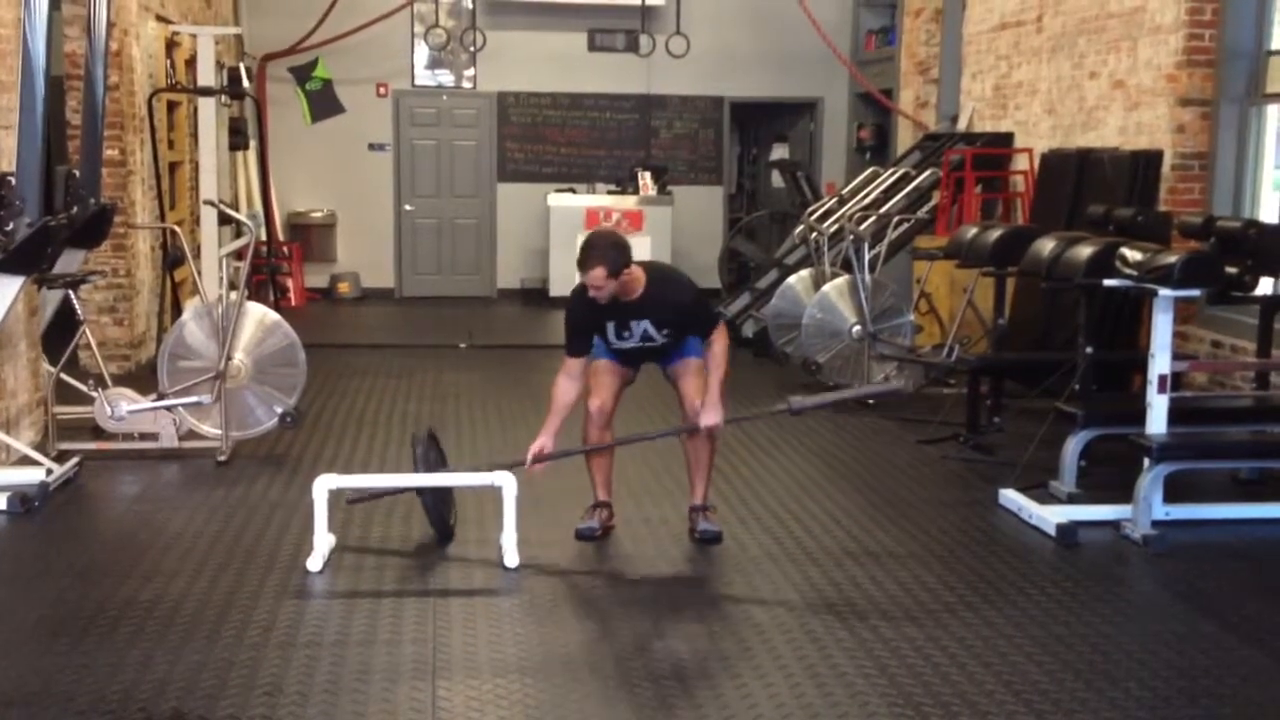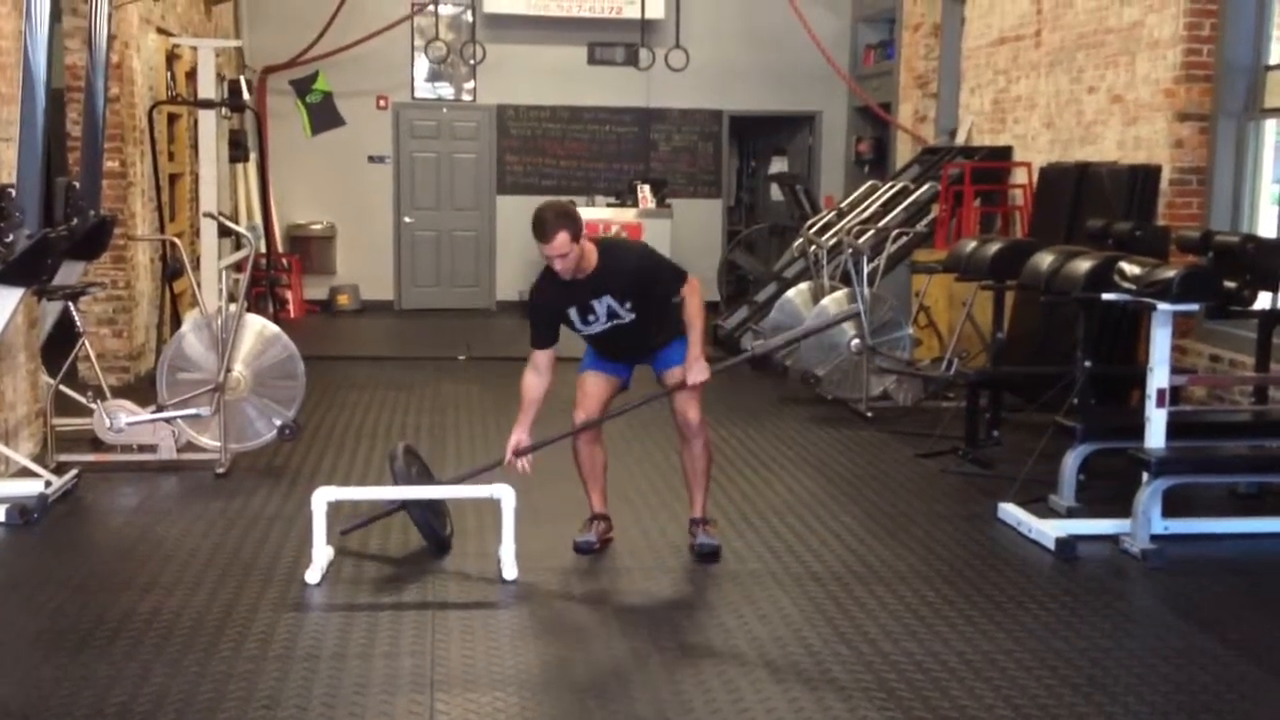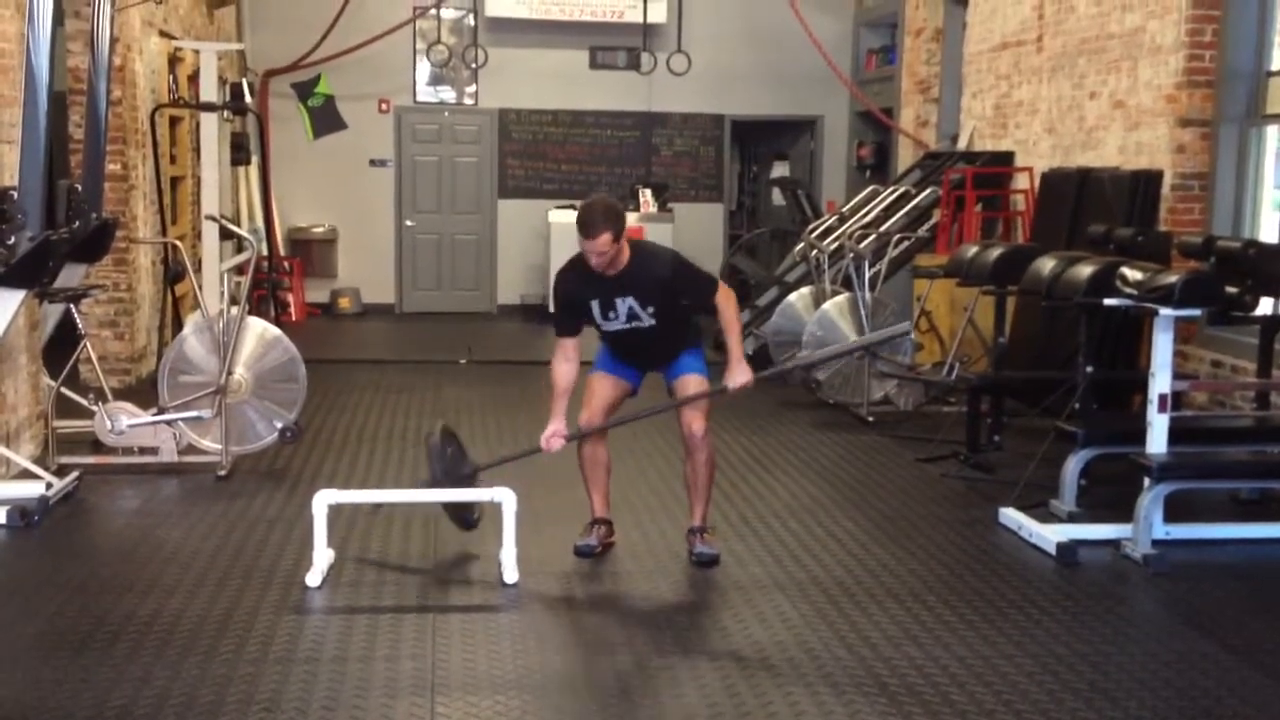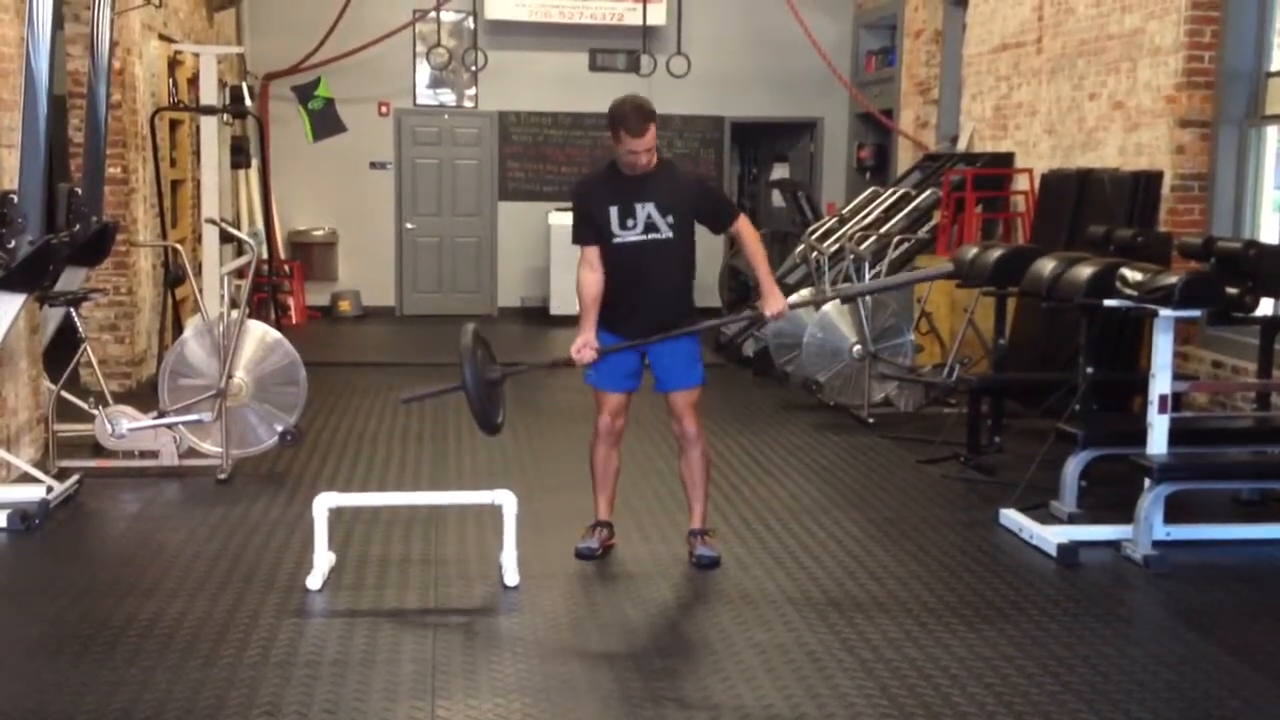
dt=0.7s
person 1, frame 1
left shoulder: (674, 288)
right shoulder: (582, 302)
left elbow: (718, 335)
right elbow: (571, 374)
left wrist: (713, 400)
right wrist: (548, 434)
left hip: (677, 343)
right hip: (617, 348)
left knee: (698, 411)
right knee: (597, 408)
left ankle: (699, 508)
right ankle: (602, 506)
person 1, frame 2
left shoulder: (631, 257)
right shoulder: (545, 293)
left elbow: (690, 289)
right elbow: (539, 366)
left wrist: (695, 356)
right wrist: (521, 428)
left hip: (665, 339)
right hip: (607, 349)
left knee: (691, 420)
right knee: (584, 419)
left ankle: (700, 521)
right ankle: (599, 518)
person 1, frame 3
left shoulder: (661, 265)
right shoulder: (570, 281)
left elbow: (723, 296)
right elbow: (566, 352)
left wrist: (736, 362)
right wrist: (557, 417)
left hip: (677, 347)
right hip: (620, 352)
left knee: (695, 430)
right knee: (589, 423)
left ankle: (698, 529)
right ankle: (601, 523)
person 1, frame 4
left shoulder: (685, 184)
right shoulder: (592, 191)
left elbow: (742, 228)
right elbow: (591, 265)
left wrist: (769, 288)
right wrist: (587, 328)
left hip: (676, 328)
right hip: (616, 330)
left knee: (688, 427)
right knee: (608, 425)
left ankle: (698, 530)
right ankle: (602, 524)
